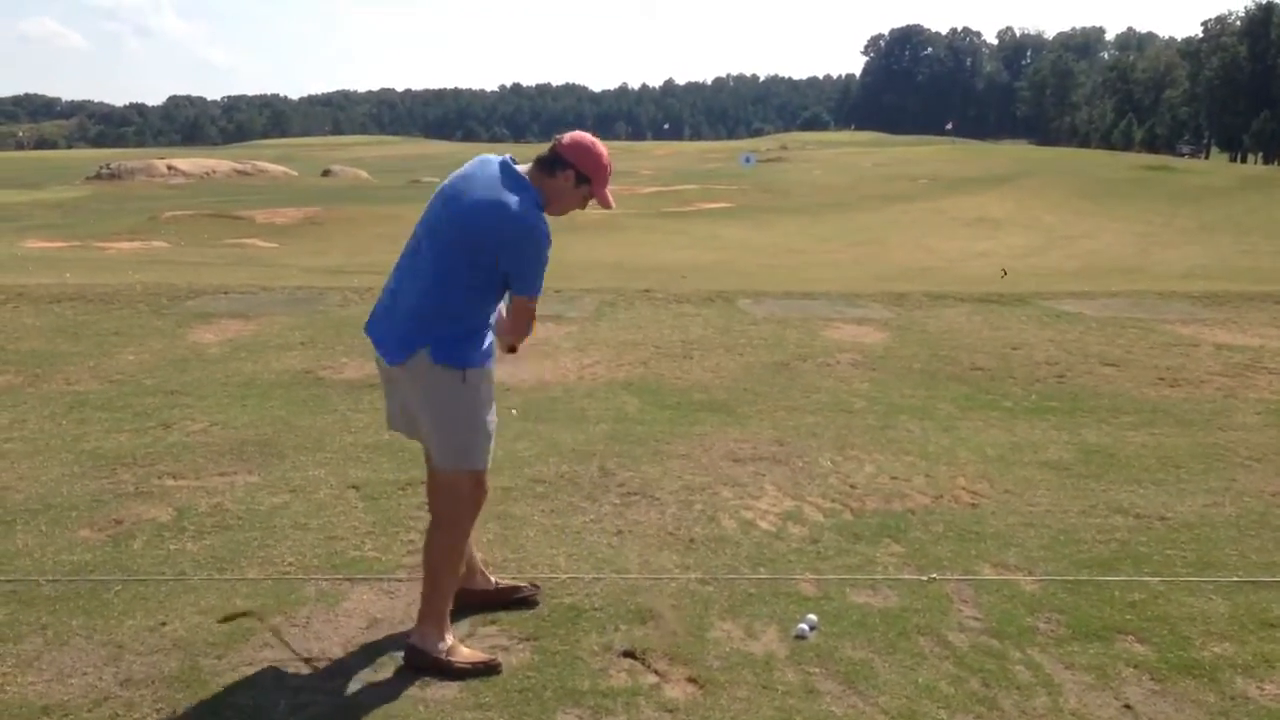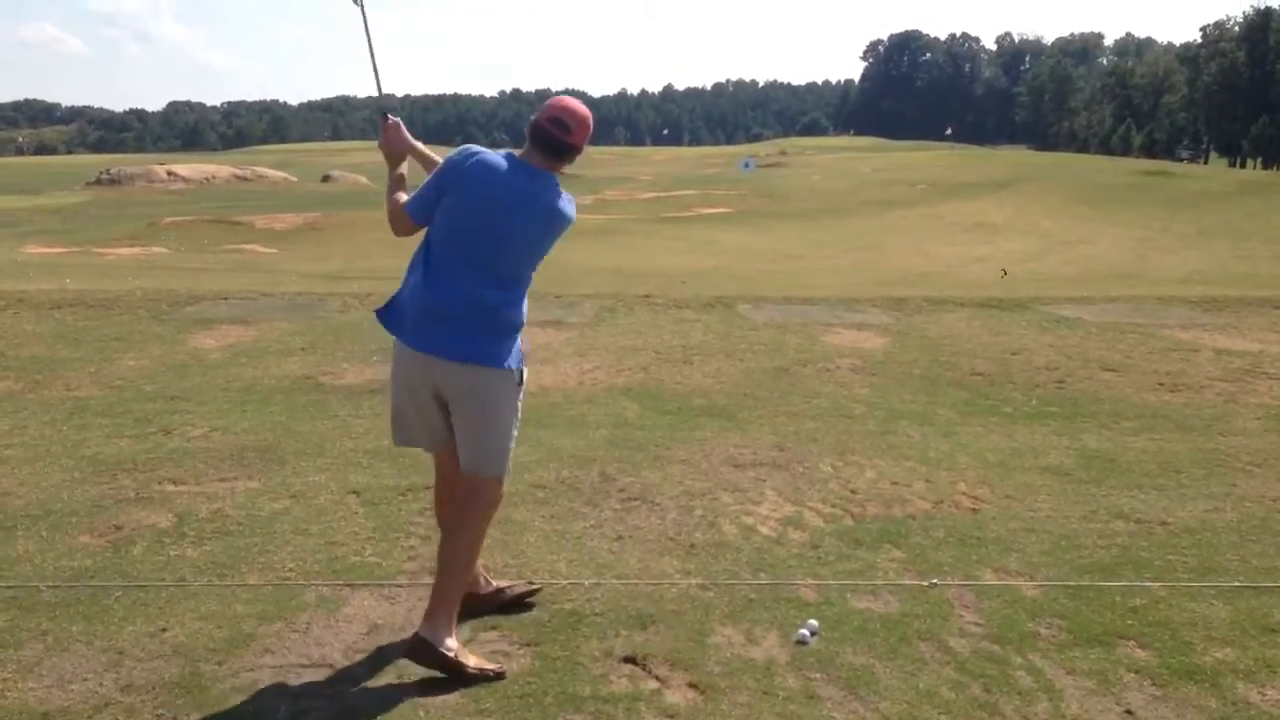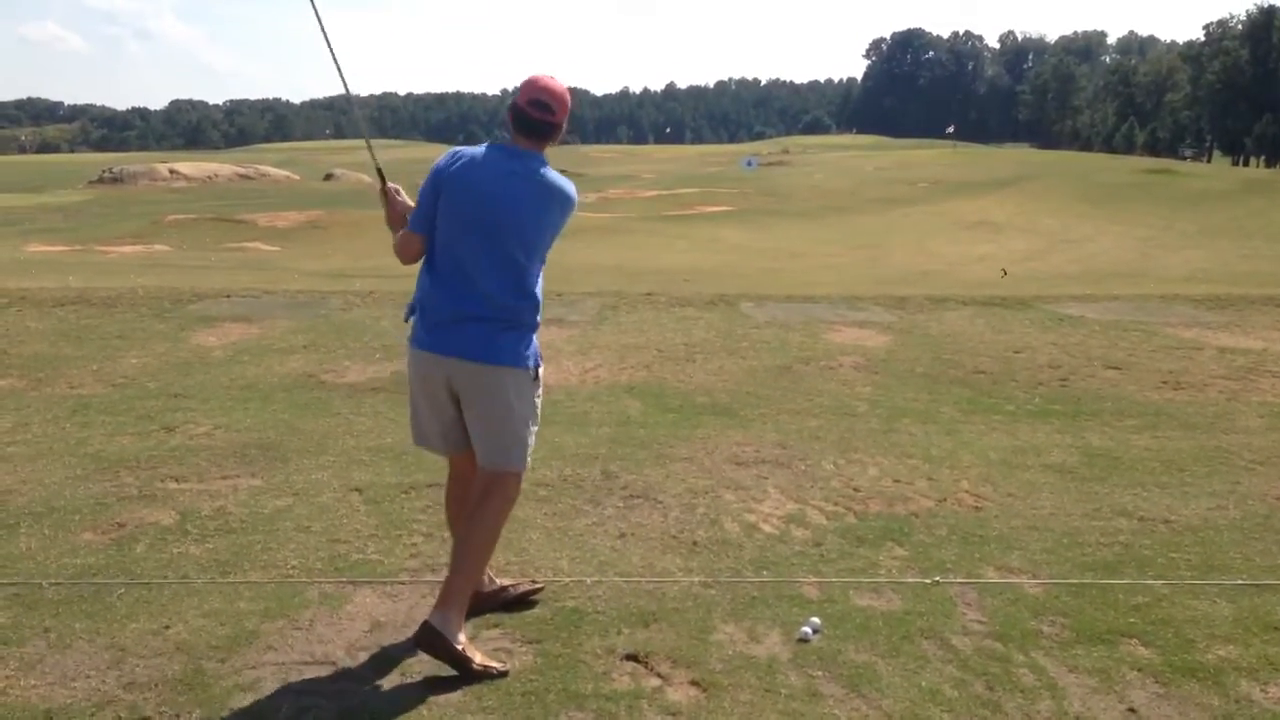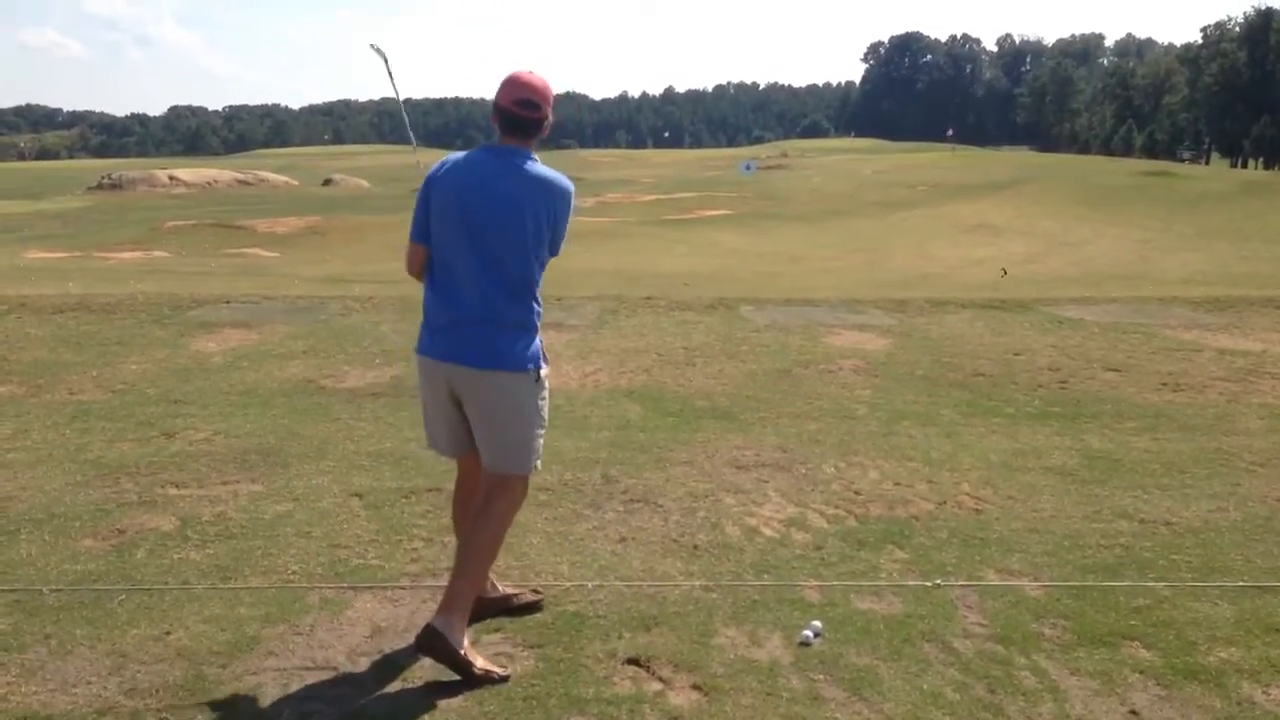
dt=0.3s
person 1, frame 1
left shoulder: (481, 169)
right shoulder: (530, 233)
right elbow: (520, 326)
right wrist: (504, 342)
left hip: (394, 338)
right hip: (444, 354)
left knee: (447, 466)
right knee: (465, 486)
left ankle: (469, 579)
right ankle: (430, 637)
person 1, frame 2
left shoulder: (469, 162)
right shoulder: (561, 211)
left elbow: (403, 223)
left wrist: (396, 164)
right wrist: (420, 155)
left hip: (415, 345)
right hip: (487, 359)
left knee: (451, 471)
right knee: (481, 488)
left ankle: (469, 584)
right ankle: (437, 631)
person 1, frame 3
left shoulder: (452, 166)
right shoulder: (561, 195)
left elbow: (409, 252)
left wrist: (397, 218)
right wrist: (419, 208)
left hip: (432, 345)
right hip: (503, 355)
left knee: (466, 469)
right knee: (500, 482)
left ankle: (475, 582)
right ankle: (446, 620)
person 1, frame 4
left shoulder: (443, 174)
right shoulder: (557, 190)
left elbow: (417, 267)
left hip: (440, 352)
right hip: (507, 358)
left knee: (474, 472)
right knee: (507, 485)
left ankle: (480, 588)
right ankle: (448, 623)
